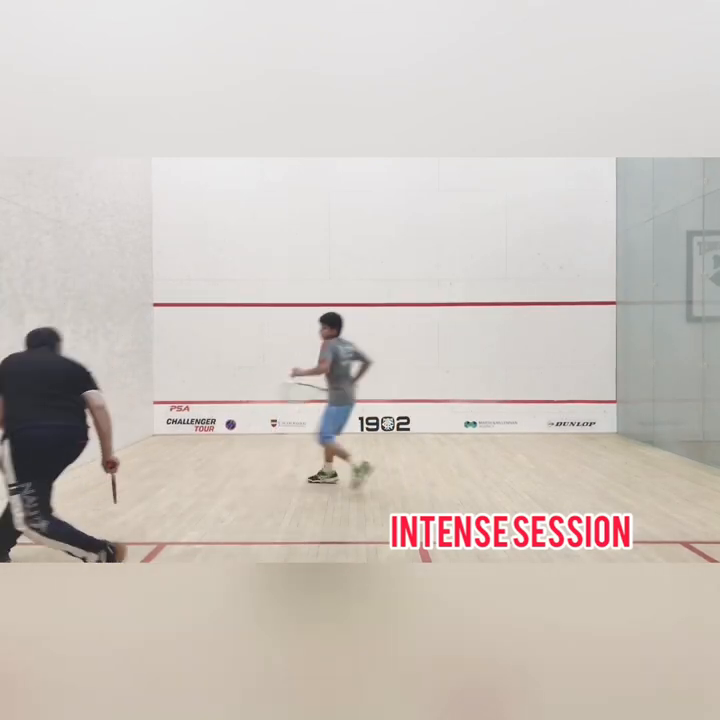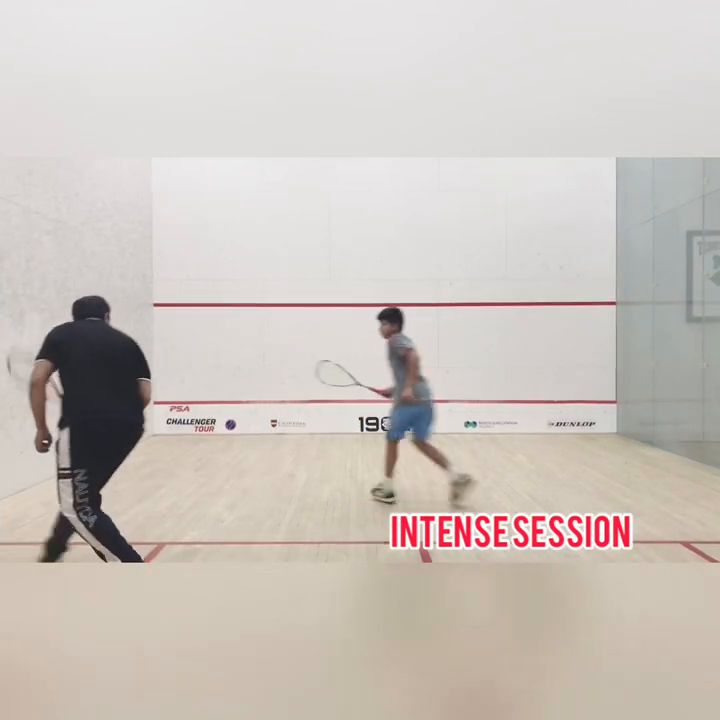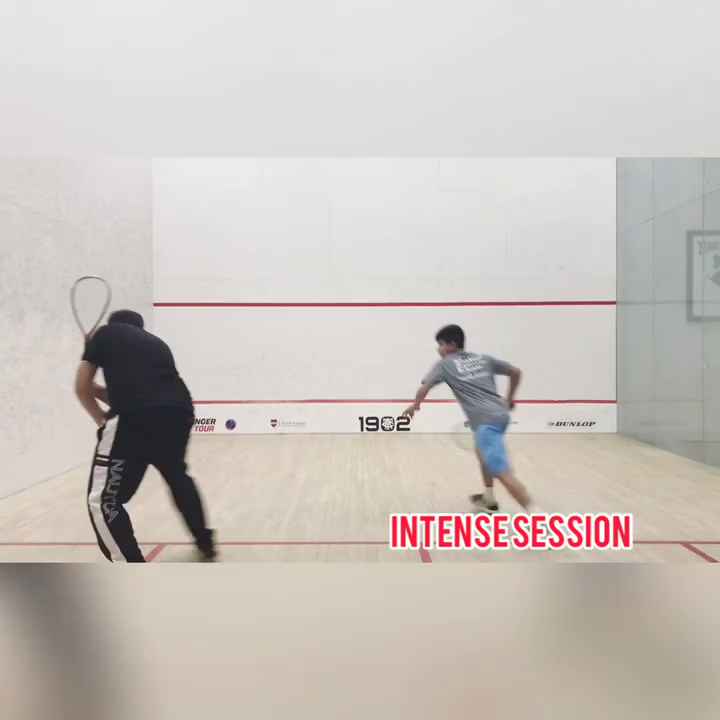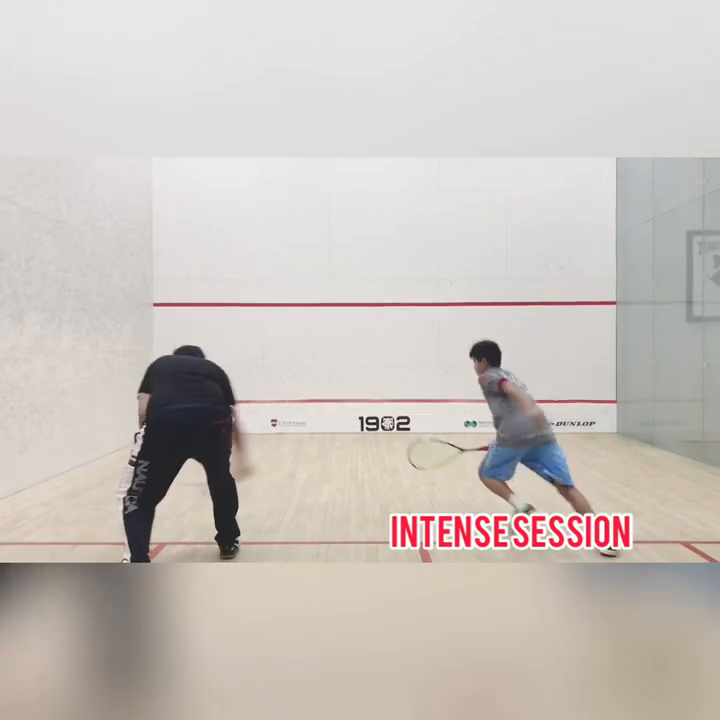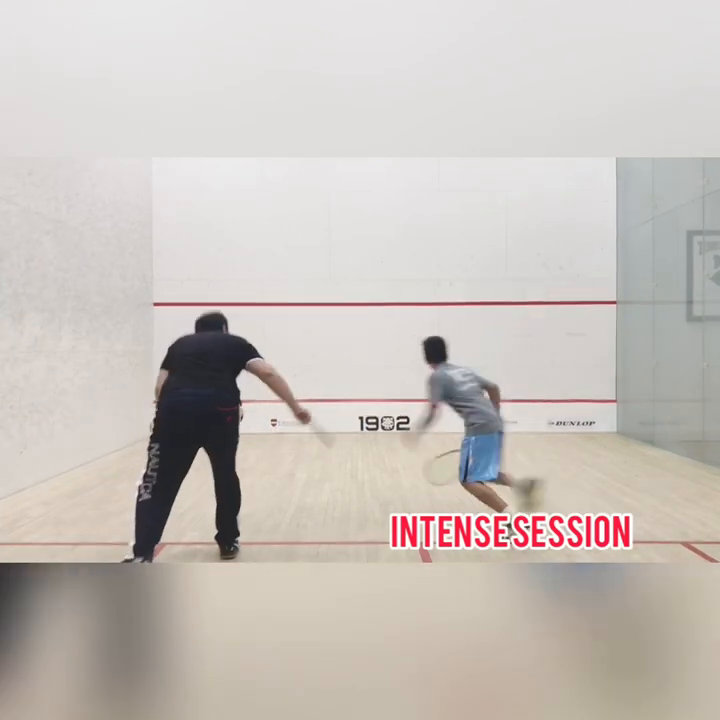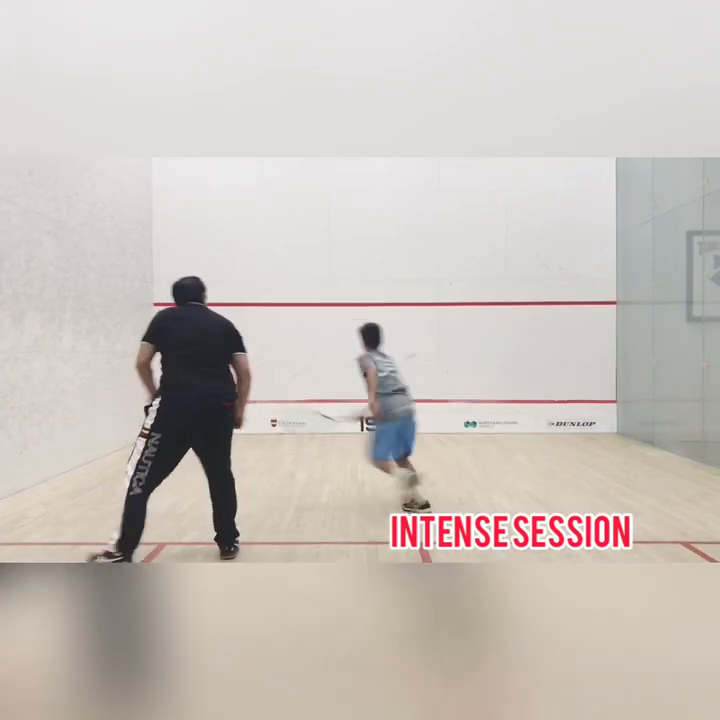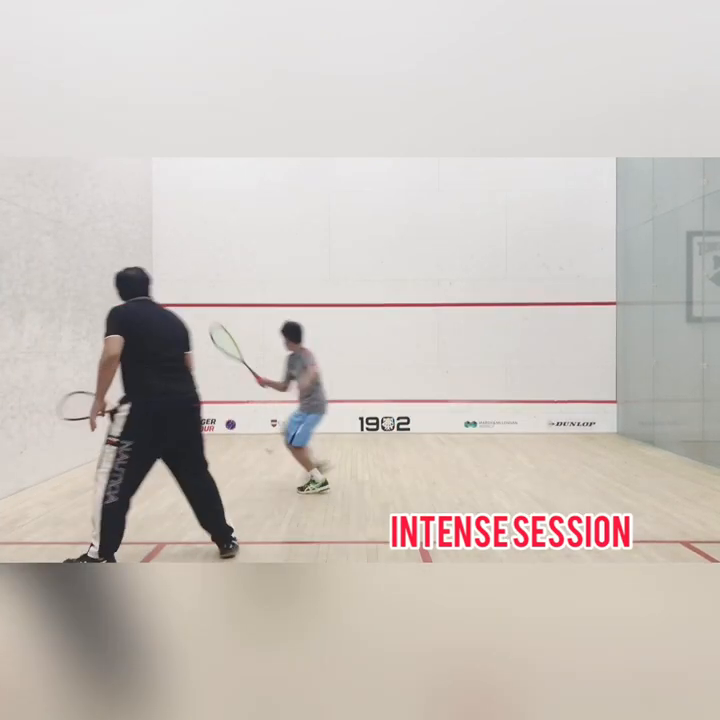
dt=0.3s
person 1, frame 1
right shoulder: (74, 367)
right elbow: (99, 407)
right wrist: (108, 452)
left hip: (27, 436)
right hip: (73, 434)
left knee: (32, 521)
right knee: (29, 495)
left ankle: (103, 554)
person 1, frame 2
left shoulder: (61, 334)
right shoulder: (128, 344)
left elbow: (37, 382)
right elbow: (145, 396)
left wrist: (41, 430)
left hip: (84, 423)
right hip: (130, 423)
left knee: (78, 506)
right knee: (87, 489)
right ankle: (56, 544)
person 1, frame 3
left shoulder: (106, 334)
right shoulder: (159, 344)
left elbow: (82, 386)
left wrist: (102, 419)
left hip: (134, 417)
right hip: (180, 412)
left knee: (103, 500)
right knee: (178, 479)
right ankle: (206, 544)
person 1, frame 4
left shoulder: (158, 365)
right shoulder: (214, 370)
left elbow: (144, 412)
right elbow: (231, 418)
left wrist: (148, 441)
right wrist: (241, 456)
left hip: (163, 420)
right hip: (215, 421)
left knee: (138, 498)
right knee: (220, 479)
left ankle: (137, 565)
right ankle: (229, 542)
person 1, frame 5
left shoulder: (180, 344)
right shoulder: (235, 343)
left elbow: (160, 387)
right elbow: (268, 373)
left wrist: (163, 419)
right wrist: (296, 407)
left hip: (174, 406)
right hip: (220, 408)
left knee: (156, 486)
right knee: (225, 474)
left ankle: (141, 555)
right ankle: (228, 541)
person 1, frame 6
left shoulder: (165, 318)
right shoulder: (224, 324)
left elbow: (142, 362)
right elbow: (244, 371)
left wrist: (154, 394)
right wrist: (239, 409)
left hip: (176, 401)
right hip: (219, 403)
left knee: (143, 475)
right knee: (221, 474)
left ankle: (121, 550)
right ankle: (228, 542)
person 1, frame 7
left shoulder: (122, 314)
right shoulder: (173, 319)
left elbow: (112, 355)
left wrist: (99, 398)
left hip: (145, 406)
right hip: (186, 404)
left knee: (115, 479)
right knee: (196, 474)
left ankle: (101, 554)
right ankle: (226, 539)
person 2, frame 1
left shoulder: (328, 344)
right shoulder: (348, 345)
left elbow: (324, 368)
right elbow: (367, 362)
left wrist: (302, 373)
left hip: (339, 400)
right hip: (345, 398)
left knee: (326, 440)
right knee: (328, 436)
left ankle: (357, 467)
right ankle: (327, 471)
person 2, frame 2
left shoulder: (394, 340)
right shoulder: (405, 341)
left elbow: (413, 356)
left wrist: (408, 388)
right wrist: (393, 390)
left hip: (409, 401)
right hip: (424, 399)
left knee: (392, 440)
right knee: (420, 442)
left ankle: (387, 488)
right ankle: (456, 477)
person 2, frame 3
left shoulder: (445, 364)
right shoulder: (484, 359)
left elbow: (423, 389)
right elbow: (516, 372)
left wrist: (414, 406)
right wrist: (510, 398)
left hip: (483, 420)
right hip: (501, 415)
left knee: (500, 471)
right knee: (483, 453)
right ankle: (488, 498)
person 2, frame 4
left shoulder: (487, 377)
right shoulder: (509, 377)
left elbow: (509, 387)
left wrist: (529, 408)
left hip: (513, 437)
right hip: (541, 434)
left knee: (488, 476)
right knee: (566, 488)
left ankle: (520, 506)
person 2, frame 5
left shoulder: (437, 377)
right shoulder: (464, 370)
left elbow: (431, 412)
right elbow: (494, 388)
left wrist: (419, 430)
left hip: (481, 429)
right hip: (495, 425)
left knee: (470, 481)
right knee: (490, 474)
right ankle: (522, 485)
person 2, frame 6
left shoulder: (365, 358)
right shoulder: (388, 360)
left elbow: (372, 373)
left wrist: (372, 401)
right wrist: (376, 403)
left hip: (388, 414)
right hip: (406, 411)
left knee: (379, 460)
right knee: (400, 458)
left ankle: (404, 475)
right ankle: (418, 499)
person 2, frame 7
left shoulder: (306, 355)
right shoulder: (292, 359)
left elbow: (314, 371)
right elbow: (284, 387)
left wrist: (305, 382)
right wrist: (265, 382)
left hip: (313, 407)
right hip: (307, 407)
left knee: (294, 445)
right knee: (288, 433)
left ankle: (318, 480)
right ankle: (315, 466)
